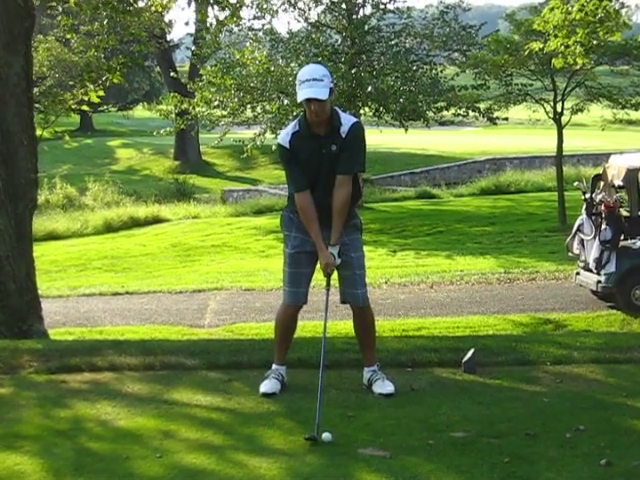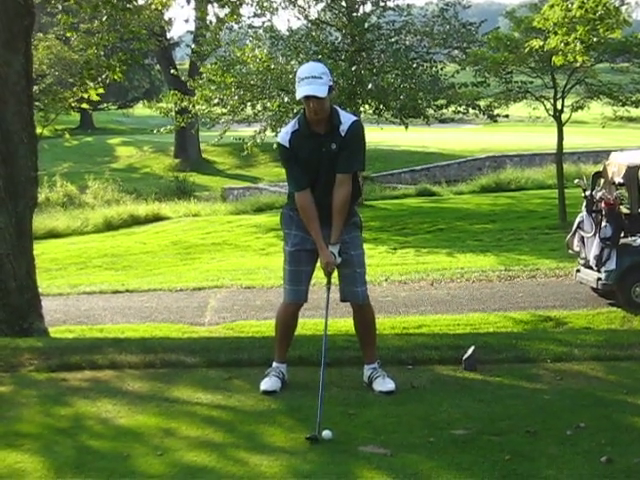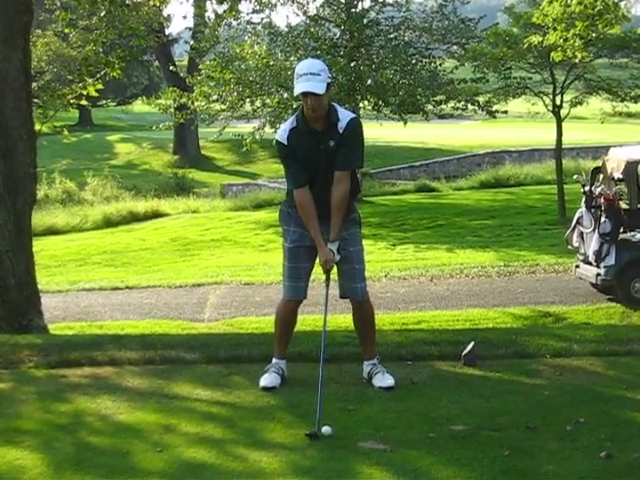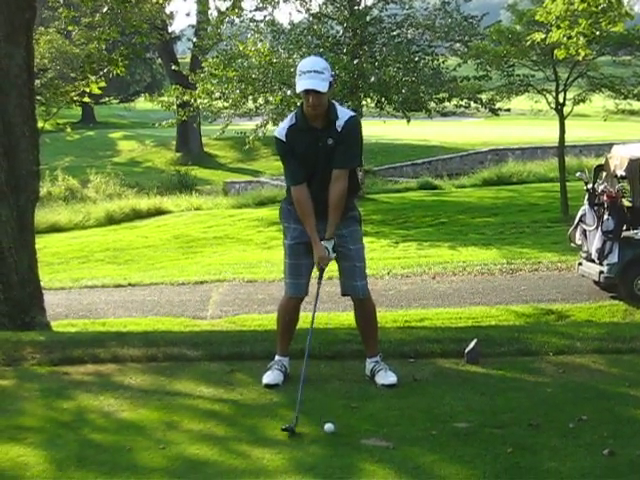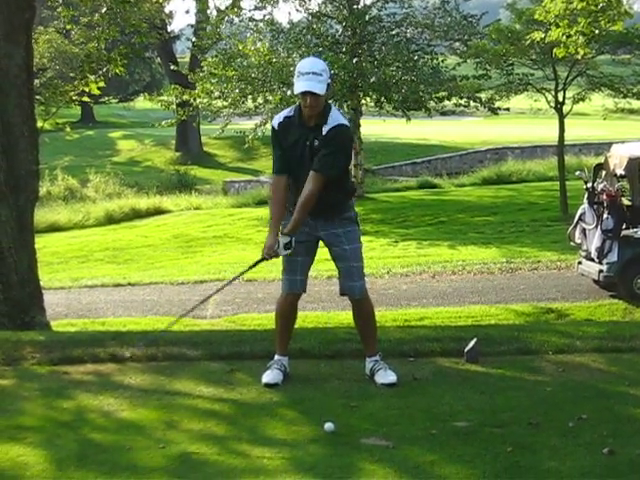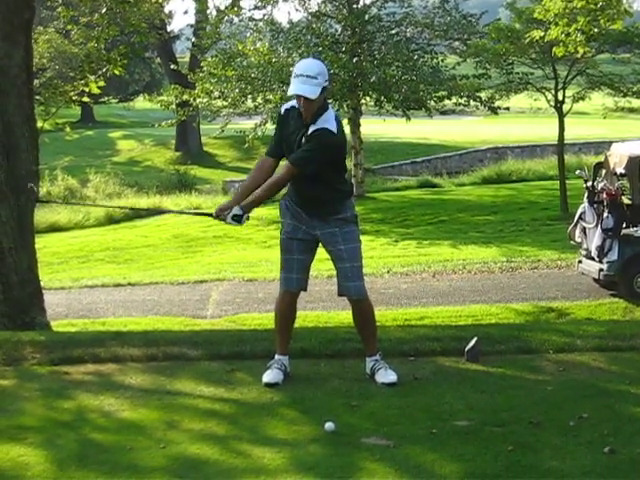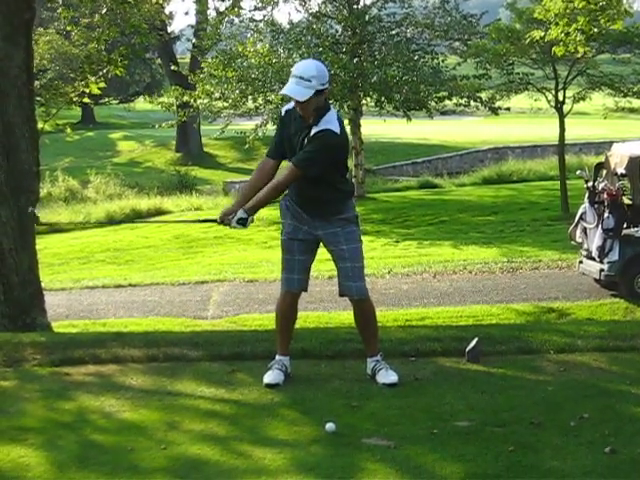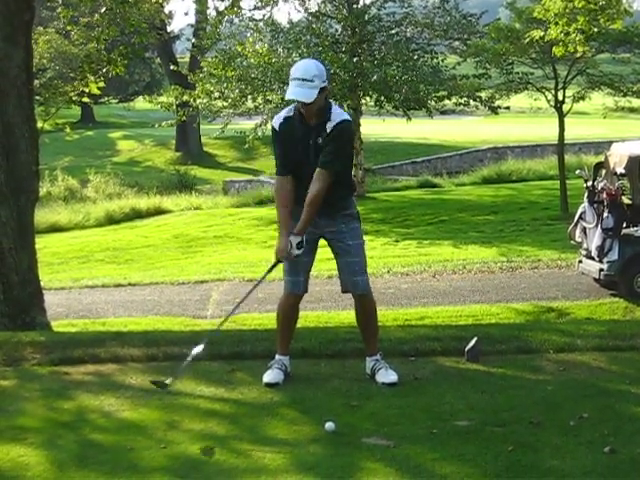
dt=0.3s
person 1, frame 1
left shoulder: (351, 129)
right shoulder: (289, 139)
left elbow: (343, 187)
right elbow: (302, 195)
left wrist: (334, 243)
right wrist: (320, 248)
left hip: (344, 222)
right hip: (300, 224)
left knee: (359, 300)
right knee: (291, 301)
left ankle: (372, 369)
right ankle: (278, 368)
person 1, frame 2
left shoulder: (350, 127)
right shoulder: (289, 138)
left elbow: (343, 187)
right elbow: (302, 194)
left wrist: (334, 242)
right wrist: (321, 247)
left hip: (344, 220)
right hip: (301, 222)
left knee: (359, 298)
right knee: (292, 300)
left ankle: (372, 367)
right ankle: (278, 366)
person 1, frame 3
left shoulder: (349, 125)
right shoulder: (287, 136)
left elbow: (341, 184)
right elbow: (301, 192)
left wrist: (334, 239)
right wrist: (319, 245)
left hip: (343, 217)
right hip: (299, 219)
left knee: (359, 294)
right knee: (292, 296)
left ankle: (371, 363)
right ankle: (278, 362)
person 1, frame 4
left shoulder: (347, 123)
right shoulder: (286, 132)
left elbow: (339, 182)
right elbow: (298, 189)
left wrist: (330, 236)
right wrist: (315, 242)
left hip: (343, 215)
right hip: (299, 216)
left knee: (359, 292)
right knee: (293, 294)
left ankle: (374, 360)
right ankle: (281, 359)
person 1, frame 5
left shoulder: (338, 129)
right shoulder: (282, 124)
left elbow: (313, 186)
right elbow: (280, 181)
left wrist: (288, 233)
right wrist: (272, 230)
left hip: (338, 216)
right hip: (297, 215)
left knee: (357, 292)
right knee: (290, 291)
left ankle: (373, 360)
right ankle: (280, 359)
person 1, frame 6
left shoulder: (327, 132)
right shoulder: (288, 113)
left elbow: (282, 176)
right elbow: (267, 162)
left wrist: (243, 208)
right wrist: (234, 200)
left hip: (336, 216)
right hip: (298, 212)
left knee: (355, 292)
right knee: (289, 290)
left ankle: (373, 359)
right ankle: (280, 359)
person 1, frame 7
left shoulder: (330, 134)
right shoulder: (289, 114)
left elbow: (287, 177)
right elbow: (269, 163)
left wrist: (248, 210)
right wrist: (237, 203)
left hip: (337, 216)
right hip: (298, 213)
left knee: (357, 292)
right knee: (290, 291)
left ankle: (375, 360)
right ankle: (281, 359)
person 1, frame 8
left shoulder: (340, 125)
right shoulder: (283, 123)
left elbow: (320, 184)
right elbow: (284, 180)
left wrist: (297, 232)
right wrist: (283, 233)
left hip: (340, 213)
right hip: (298, 213)
left knee: (360, 289)
right knee: (292, 291)
left ankle: (374, 359)
right ankle: (281, 359)
